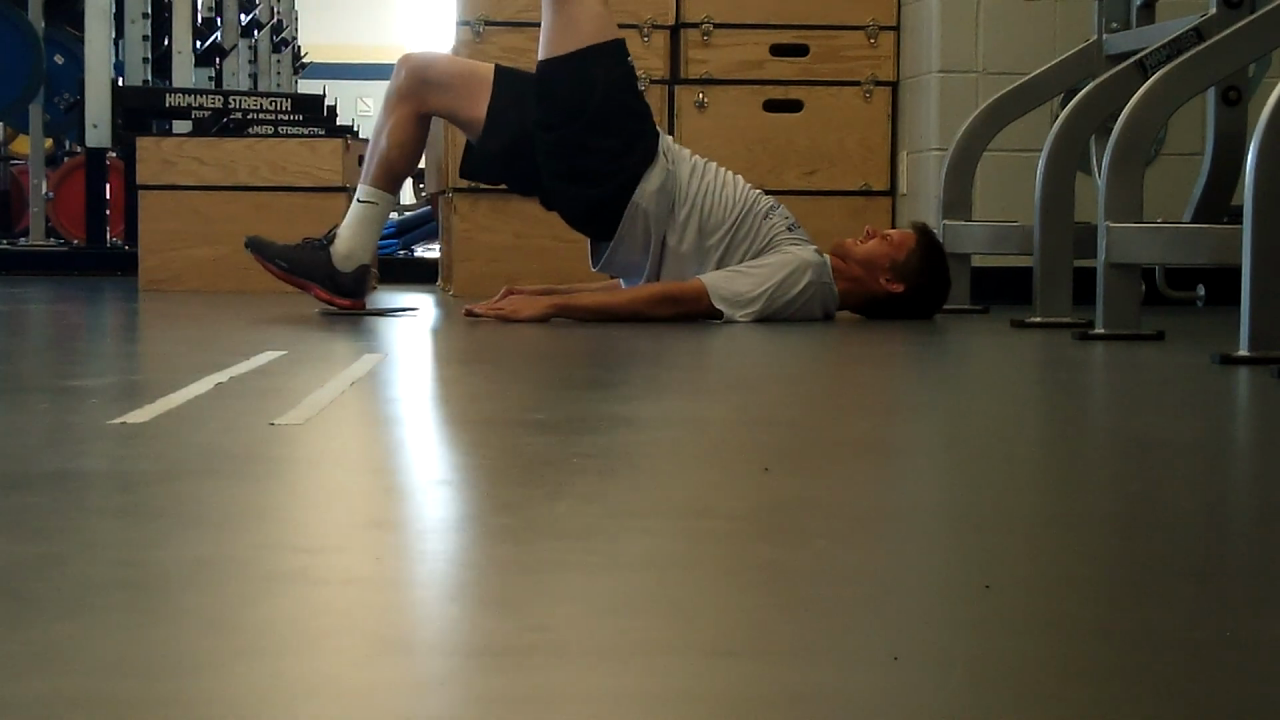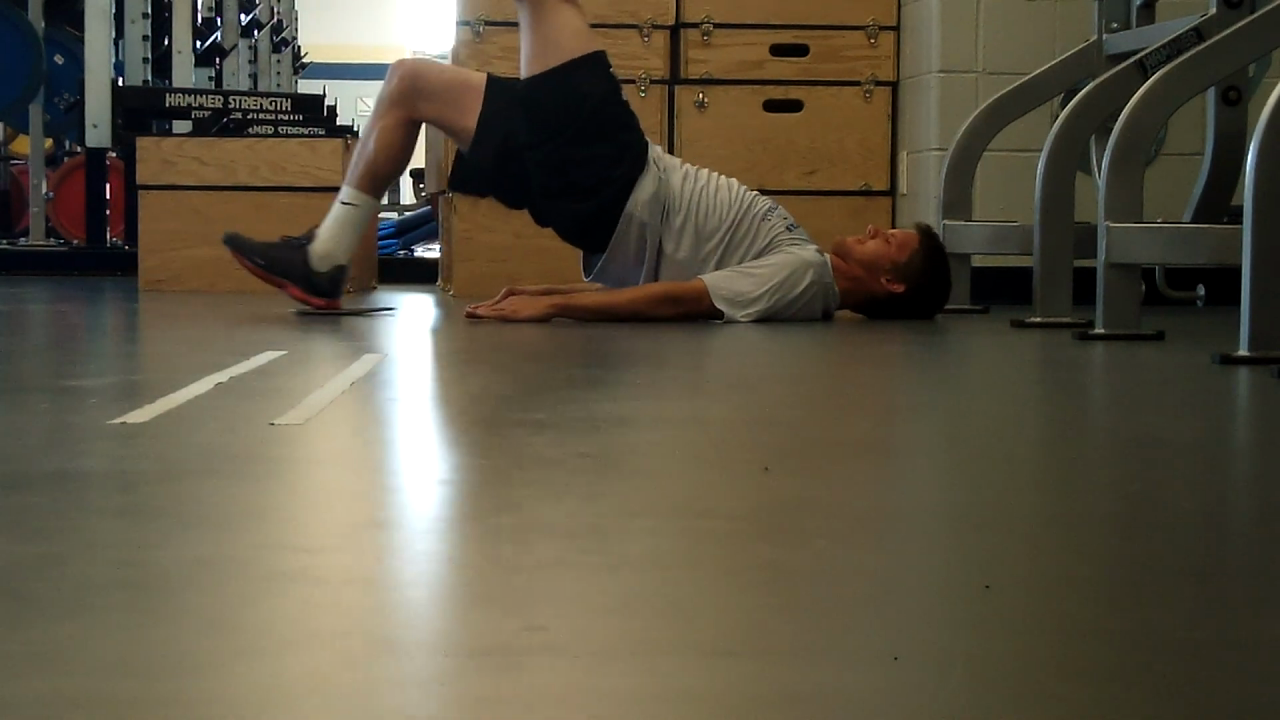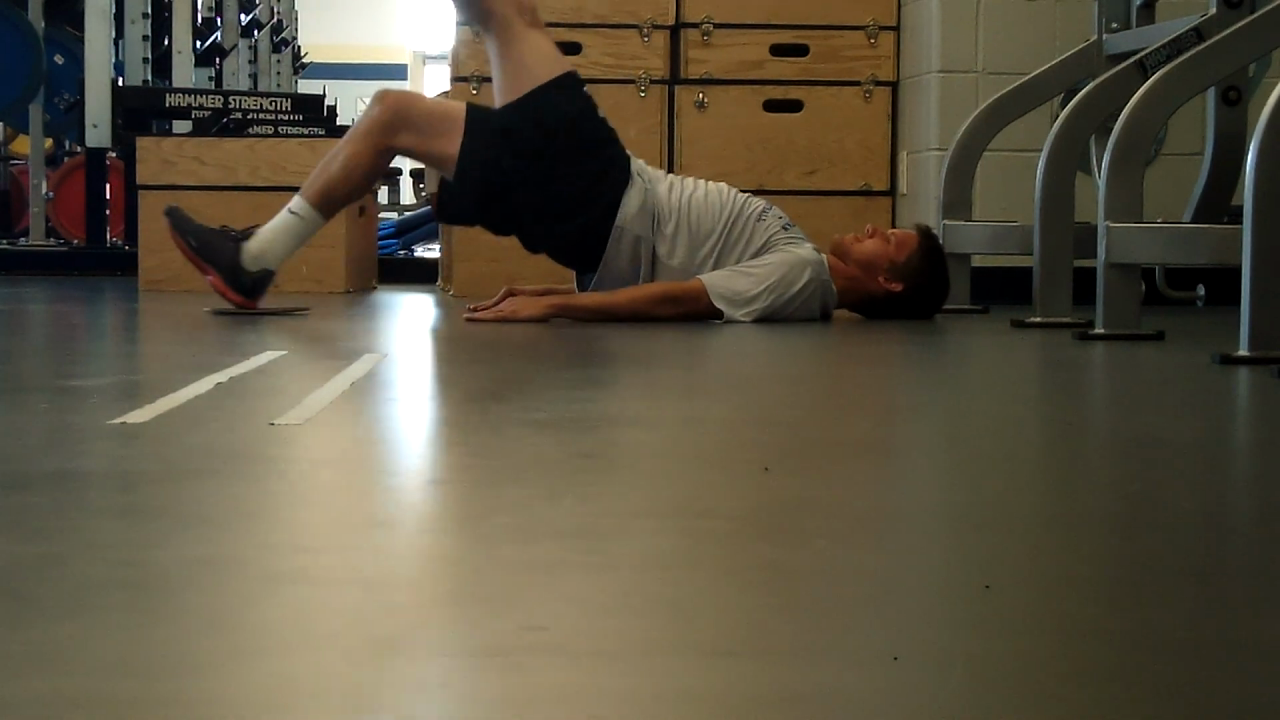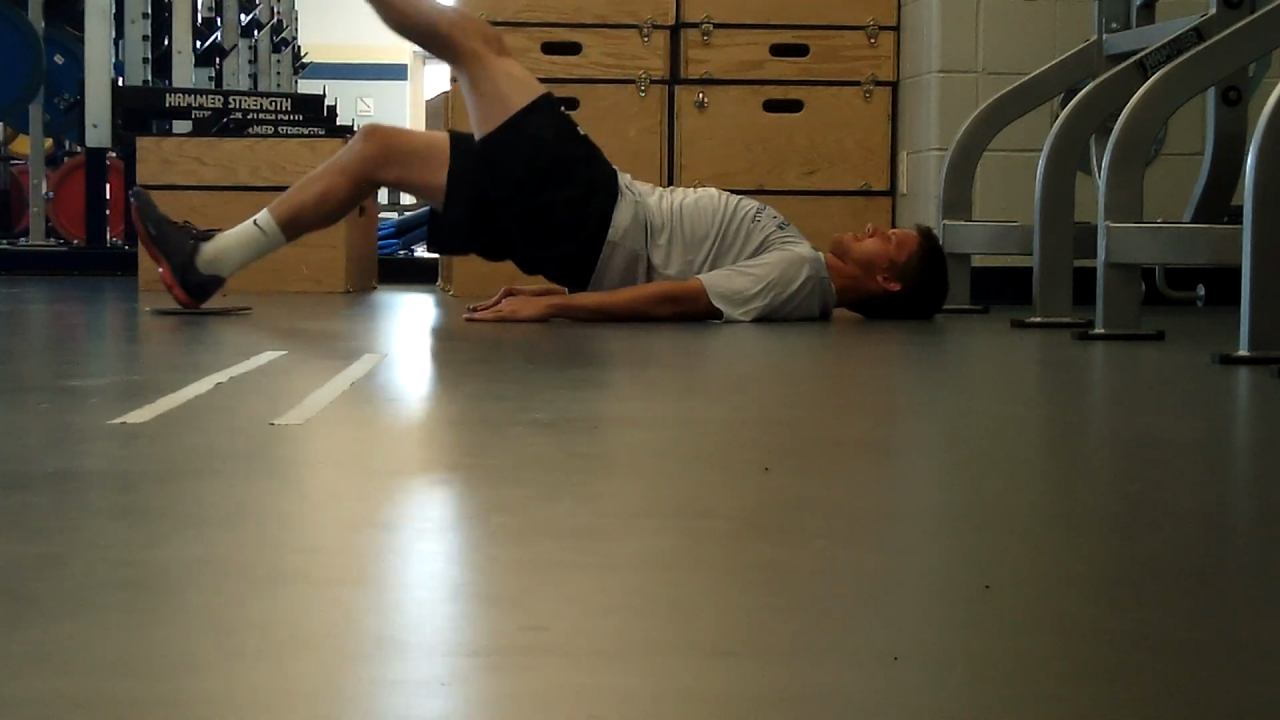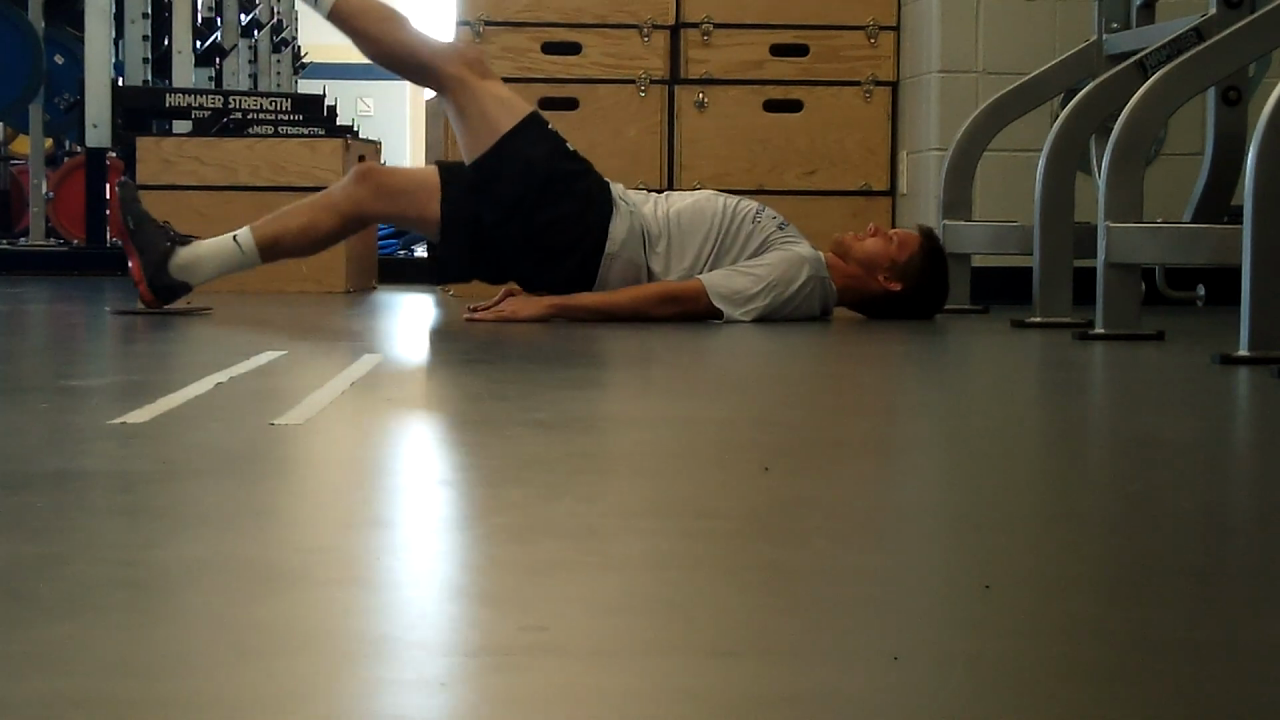
dt=0.2s
person 1, frame 1
left shoulder: (803, 277)
right shoulder: (799, 267)
left elbow: (680, 301)
left wrist: (555, 306)
right knee: (415, 78)
right ankle: (349, 258)
person 1, frame 2
left shoulder: (804, 276)
right shoulder: (803, 268)
left elbow: (681, 301)
left wrist: (554, 306)
right wrist: (554, 290)
right hip: (613, 188)
right knee: (410, 83)
right ankle: (326, 257)
person 1, frame 3
left shoulder: (802, 275)
right shoulder: (798, 267)
left elbow: (678, 300)
left wrist: (552, 306)
right wrist: (558, 289)
left hip: (600, 204)
right hip: (604, 205)
right knee: (394, 111)
right ankle: (260, 258)
person 1, frame 4
left shoulder: (799, 273)
right shoulder: (794, 268)
left elbow: (676, 299)
left wrist: (550, 306)
right wrist: (553, 288)
left hip: (592, 221)
right hip: (598, 220)
right knee: (377, 147)
right ankle: (212, 262)
person 1, frame 5
left shoulder: (799, 273)
right shoulder: (795, 266)
left elbow: (676, 299)
left wrist: (550, 306)
left hip: (587, 235)
right hip: (594, 231)
left knee: (459, 69)
right knee: (369, 186)
right ankle: (181, 266)
